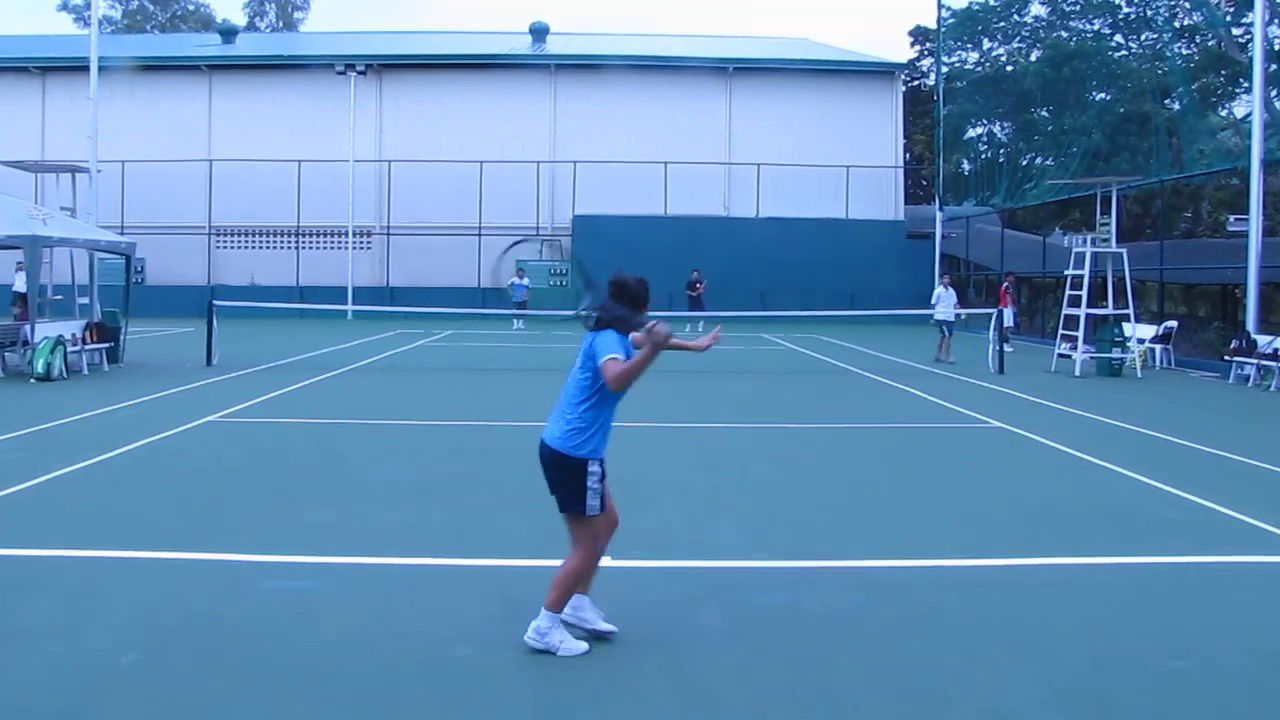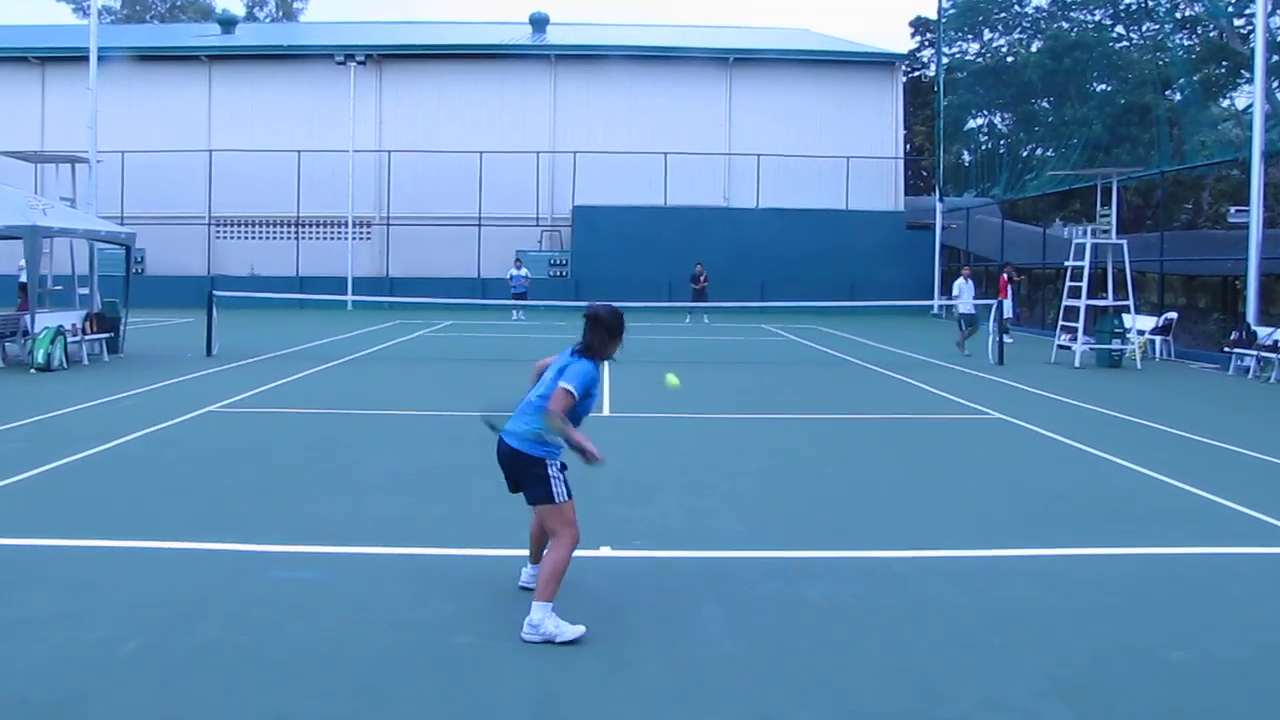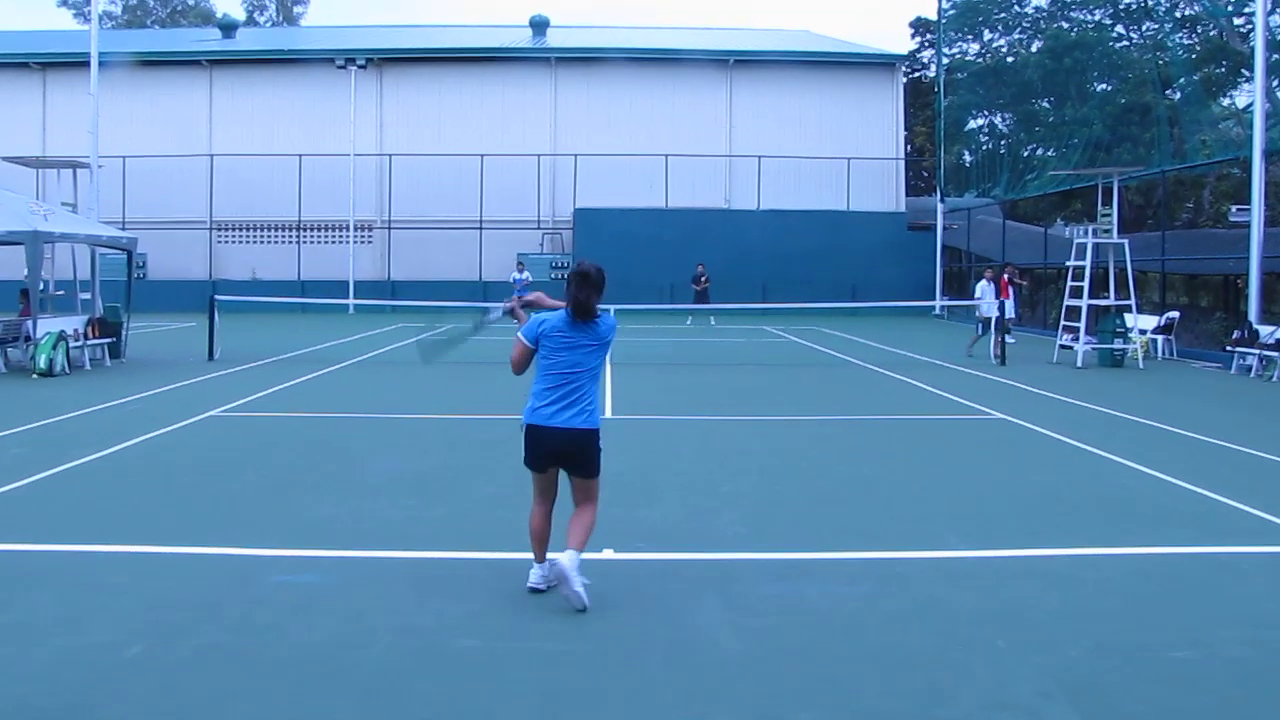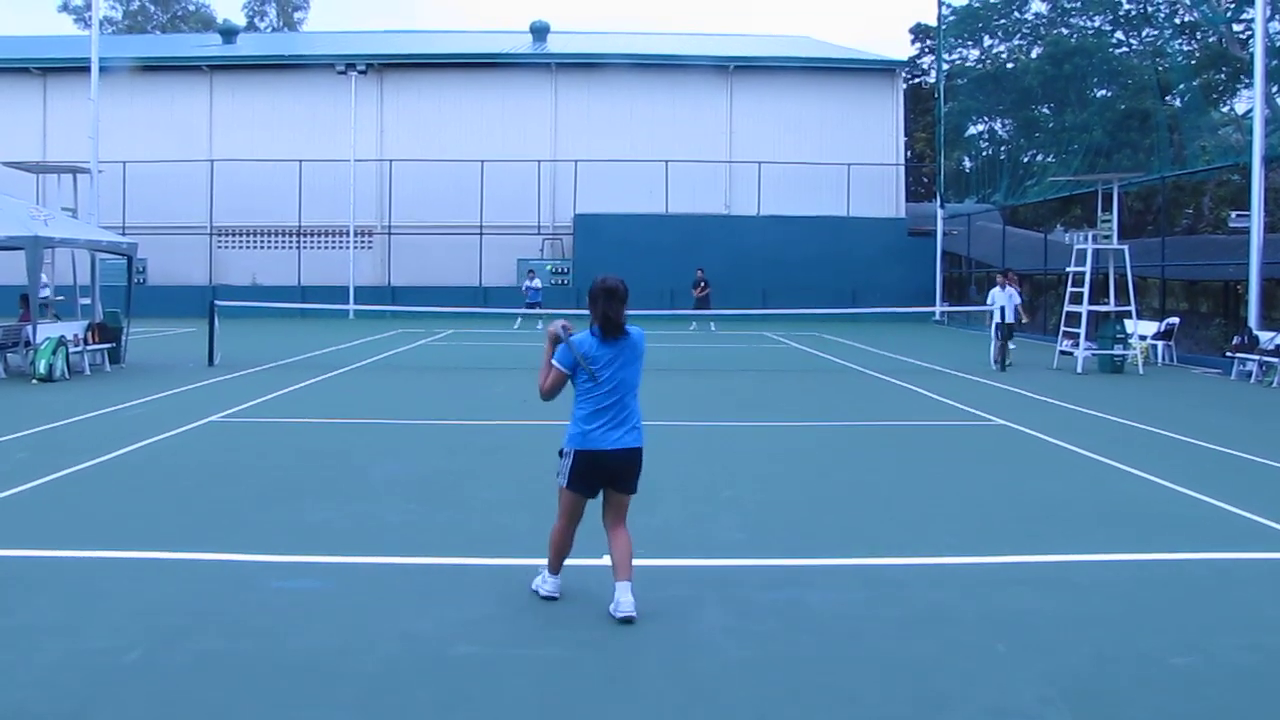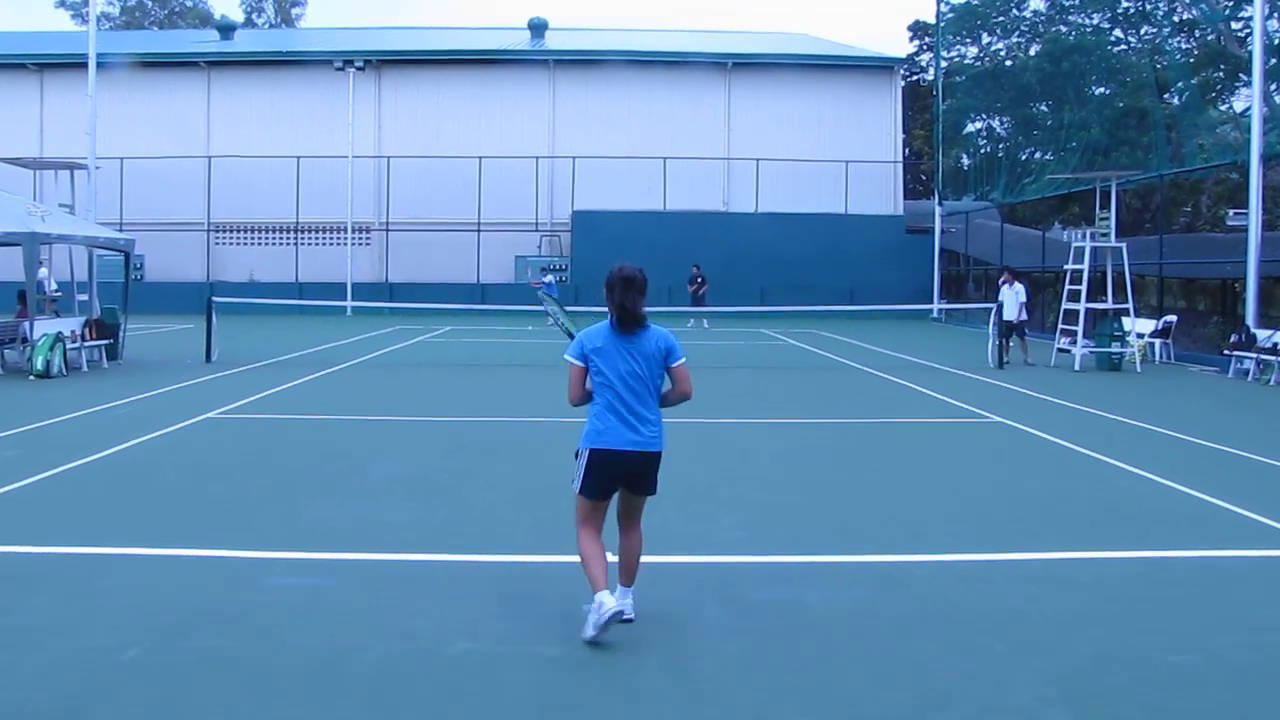
dt=0.4s
person 1, frame 1
left shoulder: (612, 335)
right shoulder: (609, 340)
left elbow: (640, 341)
right elbow: (615, 381)
left wrist: (692, 345)
right wrist: (652, 347)
left hip: (562, 447)
right hip: (575, 453)
left knee: (605, 524)
right knee: (588, 544)
left ankle: (578, 604)
right ankle: (545, 626)
person 1, frame 2
left shoulder: (575, 357)
right shoulder: (585, 372)
left elbow: (538, 368)
right elbow: (554, 417)
right wrist: (582, 445)
left hip: (512, 444)
right hip: (534, 453)
left knee: (548, 510)
right knee: (565, 535)
left ankle: (533, 571)
right ankle: (540, 619)
person 1, frame 3
left shoulder: (541, 323)
right shoulder: (607, 325)
left elbow: (517, 367)
left wrist: (522, 318)
right wrist: (547, 302)
left hip: (539, 425)
right hip: (582, 430)
left knee: (542, 500)
right knee: (586, 504)
left ankle: (539, 569)
right ankle: (569, 559)
person 1, frame 4
left shoulder: (576, 347)
right shoulder: (637, 339)
left elbow: (546, 393)
left wrist: (550, 346)
left hip: (584, 447)
right hip: (629, 448)
left knee: (567, 519)
right knee: (616, 523)
left ankle: (550, 579)
right ankle: (624, 596)
person 1, frame 5
left shoulder: (587, 339)
right shoulder: (664, 339)
left elbow: (575, 397)
right elbow: (684, 392)
left hip: (601, 446)
right hip: (647, 448)
left knee: (588, 528)
right knee: (630, 524)
left ankle: (603, 599)
right ankle: (626, 600)
